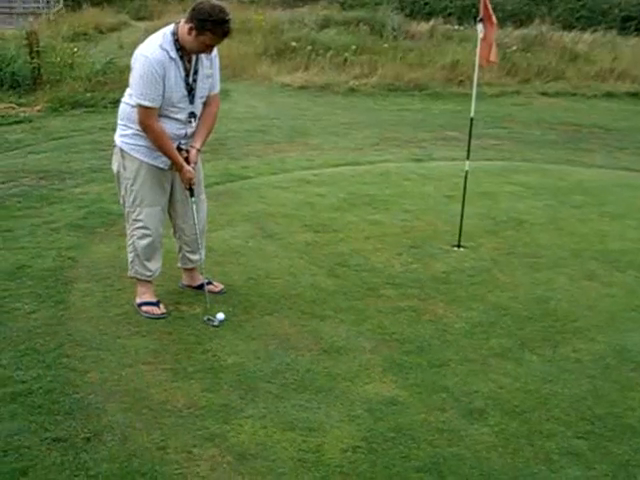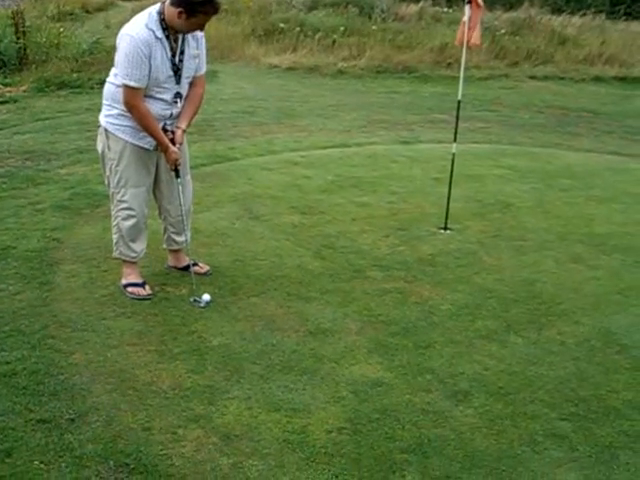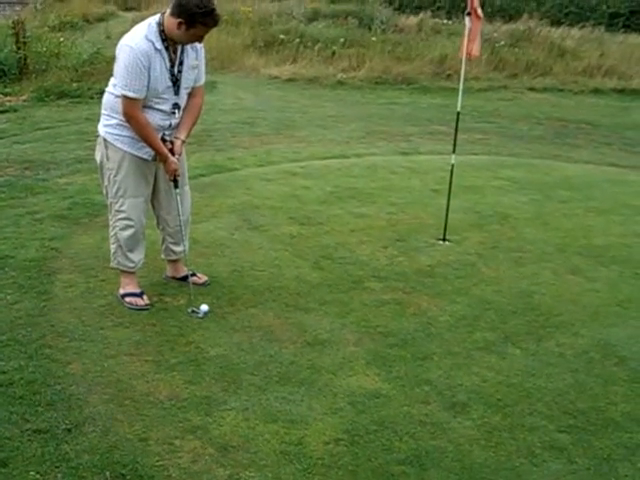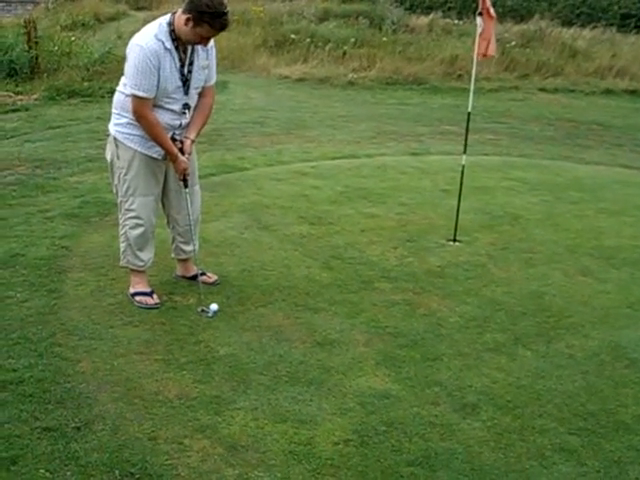
dt=0.4s
person 1, frame 1
left shoulder: (207, 52)
right shoulder: (152, 56)
left elbow: (211, 103)
right elbow: (147, 122)
left wrist: (195, 148)
right wrist: (179, 165)
left hip: (184, 147)
right hip: (143, 148)
left knee: (192, 214)
right knee: (146, 221)
left ankle: (191, 274)
right ankle: (144, 288)
person 1, frame 2
left shoulder: (194, 32)
right shoulder: (137, 36)
left elbow: (197, 84)
right elbow: (132, 101)
left wrist: (181, 128)
right wrist: (164, 144)
left hip: (170, 128)
right hip: (128, 129)
left knee: (178, 195)
right knee: (131, 201)
left ankle: (176, 255)
right ankle: (130, 269)
person 1, frame 3
left shoulder: (193, 44)
right shoulder: (136, 47)
left elbow: (195, 95)
right elbow: (131, 112)
left wrist: (180, 138)
right wrist: (163, 155)
left hip: (168, 138)
right hip: (127, 139)
left knee: (176, 205)
right knee: (129, 211)
left ankle: (175, 265)
right ankle: (127, 279)
person 1, frame 4
left shoulder: (204, 43)
right shoulder: (147, 46)
left elbow: (206, 95)
right elbow: (142, 112)
left wrist: (189, 138)
right wrist: (173, 155)
left hip: (178, 137)
right hip: (137, 138)
left knee: (187, 204)
right knee: (139, 210)
left ankle: (185, 264)
right ankle: (137, 278)
